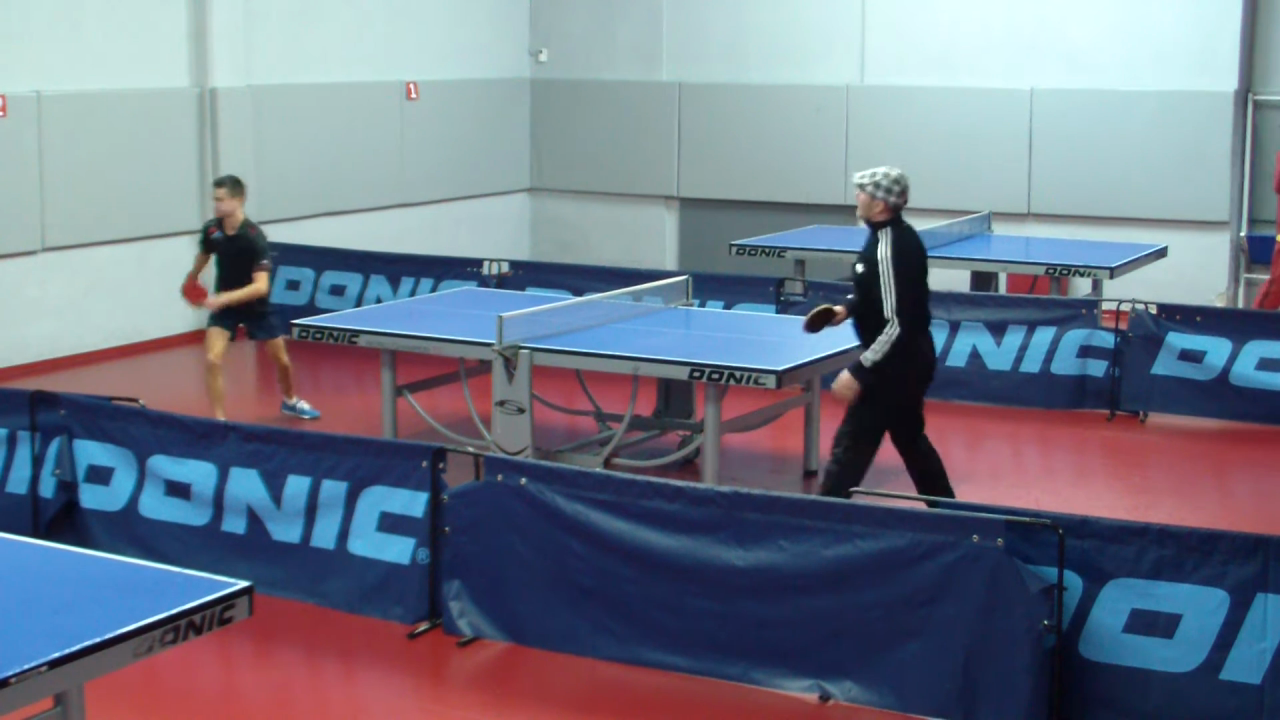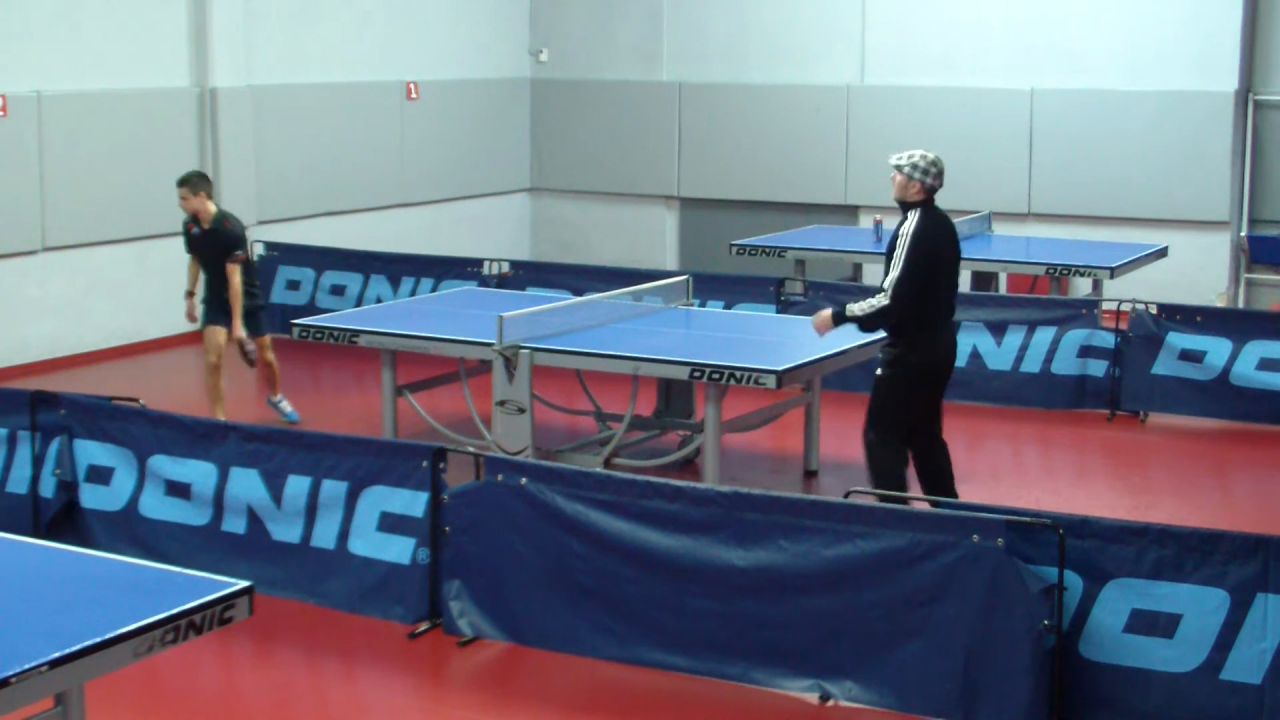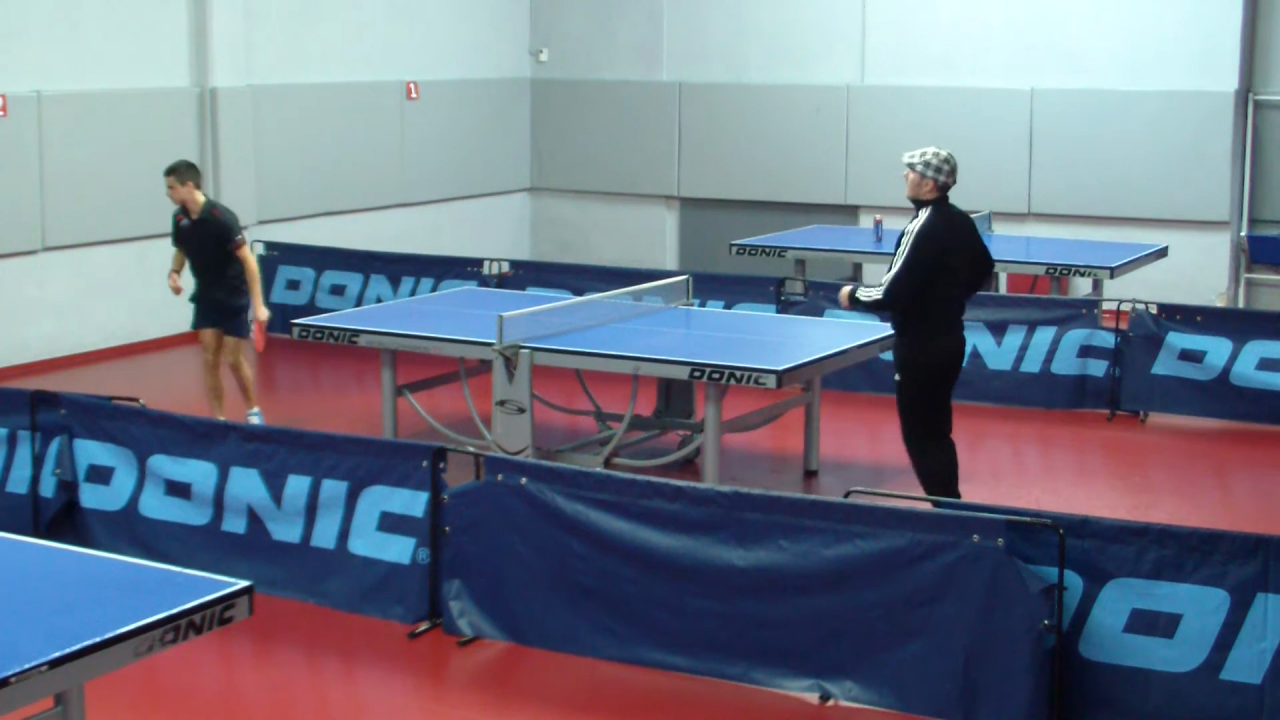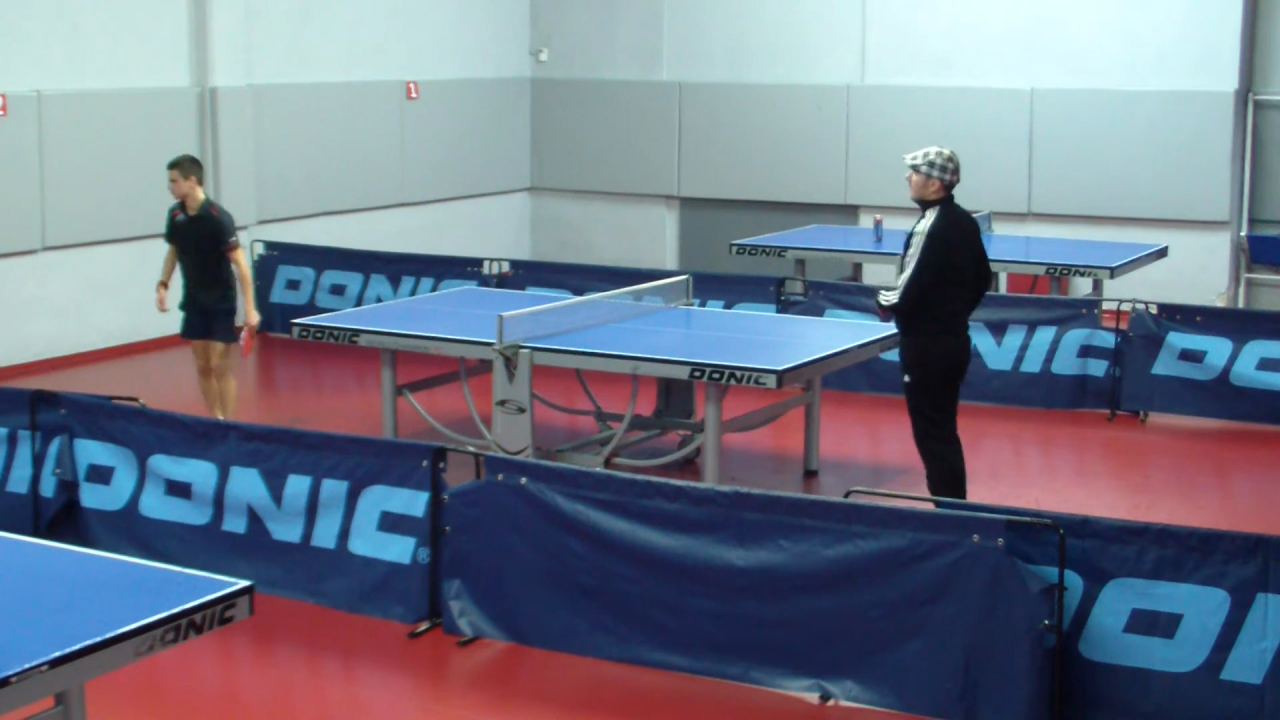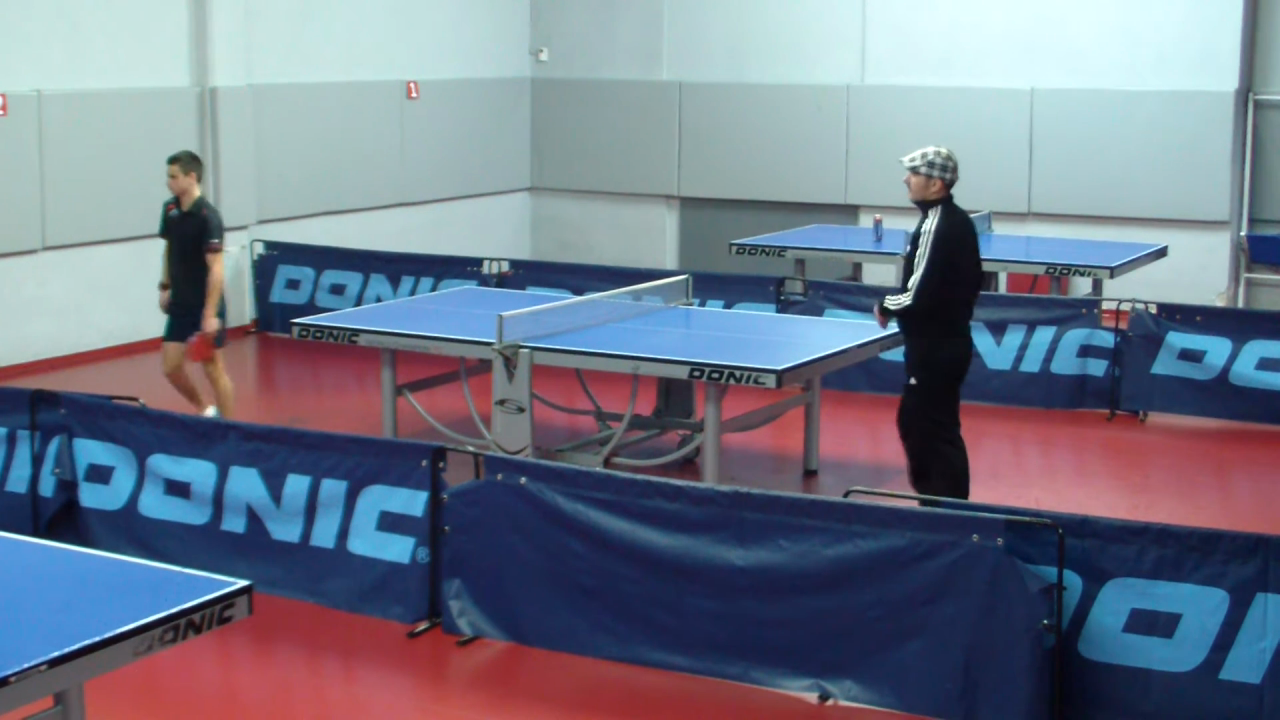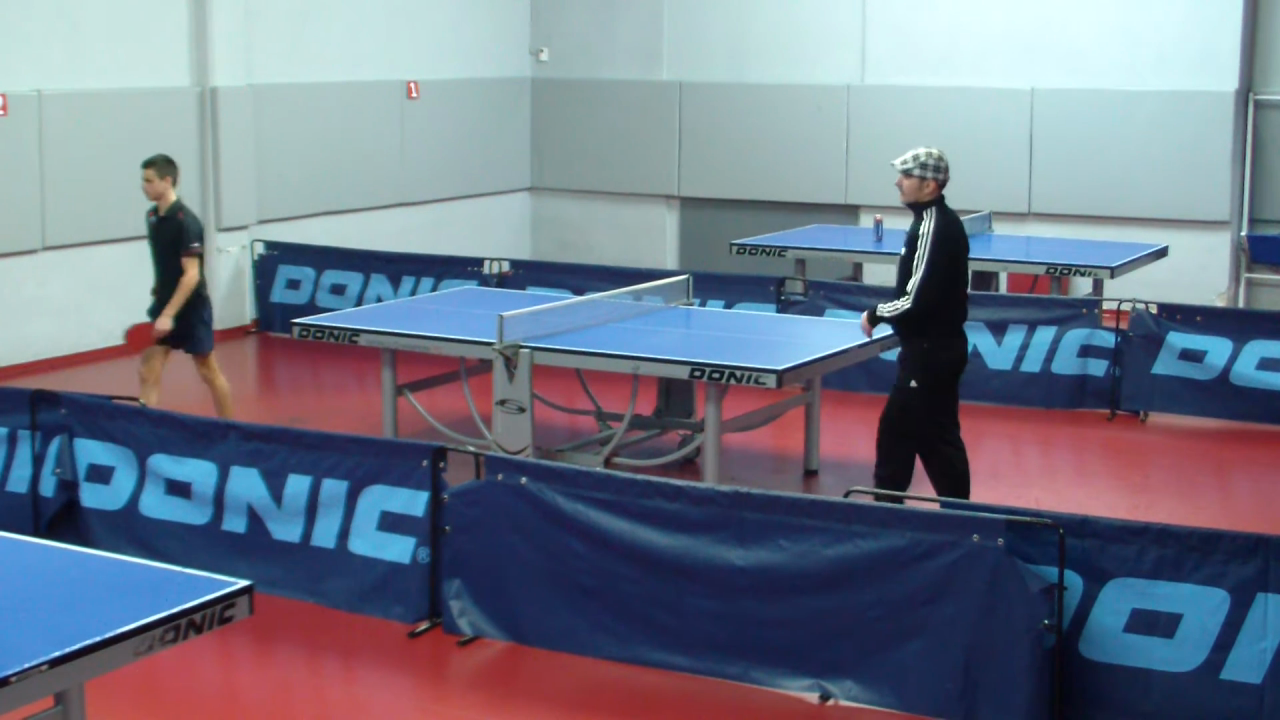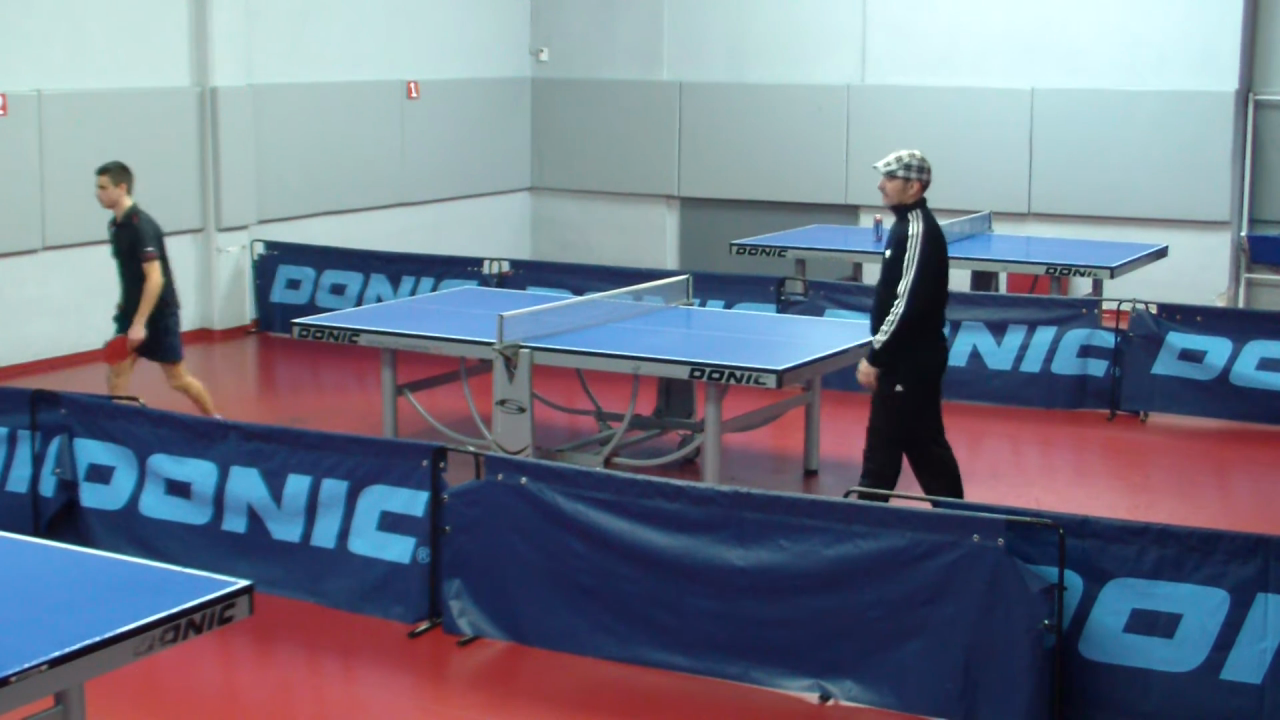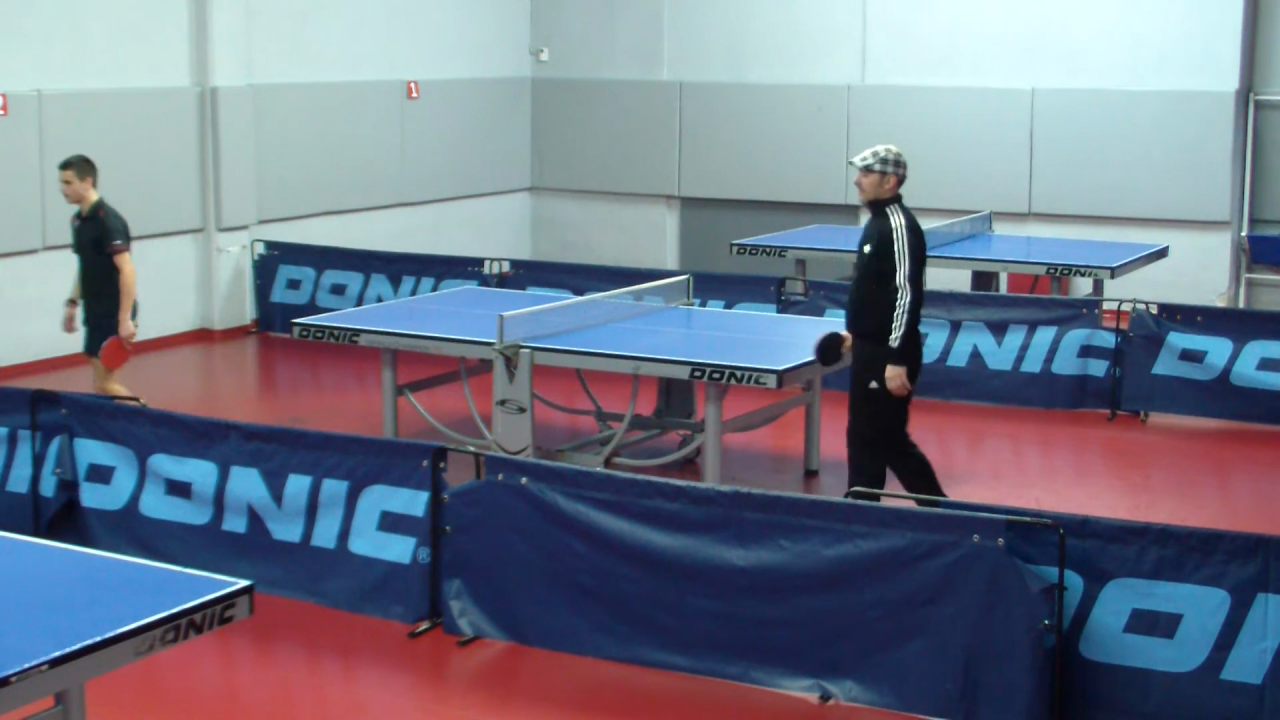
dt=0.2s
person 1, frame 1
left shoulder: (890, 249)
right shoulder: (899, 235)
left elbow: (897, 326)
left wrist: (858, 372)
right wrist: (848, 308)
left hip: (895, 365)
right hip: (915, 359)
left knee: (851, 445)
right knee: (910, 437)
person 1, frame 2
left shoulder: (914, 230)
right shoulder: (941, 224)
left elbow: (892, 302)
left wrist: (838, 314)
right wrist: (873, 303)
left hip: (912, 350)
right hip: (940, 345)
left knee: (883, 436)
right knee: (926, 435)
person 1, frame 3
left shoulder: (922, 228)
right shoulder: (961, 222)
left elbow: (890, 294)
right elbow: (983, 271)
left wrist: (853, 295)
left hip: (921, 348)
right hip: (950, 340)
left knee: (921, 438)
right knee: (937, 432)
person 1, frame 4
left shoulder: (930, 228)
right shoulder: (965, 222)
left elbow: (904, 296)
right elbow: (982, 279)
left wrist: (880, 299)
left hip: (928, 347)
right hip: (954, 341)
left knee: (934, 436)
right knee: (940, 431)
person 1, frame 5
left shoulder: (935, 228)
right shoulder: (959, 221)
left elbow: (917, 298)
right elbow: (973, 280)
left wrist: (884, 305)
left hip: (933, 349)
right hip: (952, 342)
left knee: (939, 436)
right knee: (913, 425)
person 1, frame 6
left shoulder: (931, 229)
right shoulder: (946, 221)
left elbow: (916, 302)
left wrist: (874, 314)
left hip: (931, 351)
right hip: (936, 346)
left knee: (938, 440)
right knee: (895, 429)
right ankle: (887, 508)
person 1, frame 7
left shoulder: (916, 232)
right shoulder: (909, 223)
left elbow: (907, 306)
left wrist: (873, 355)
left hip: (913, 357)
right hip: (904, 354)
left knee: (925, 443)
right knee: (883, 438)
person 1, frame 8
left shoulder: (899, 226)
right shoulder: (879, 221)
left elbow: (906, 295)
left wrist: (896, 359)
right wrist: (854, 333)
left hip: (888, 355)
right hip: (871, 350)
left knee: (880, 441)
right knee: (869, 438)
person 2, frame 1
left shoulder: (255, 238)
right shoulder: (210, 229)
left elbow: (261, 287)
right elbow: (203, 256)
left wrist: (223, 298)
right wrist: (191, 278)
left hip: (255, 305)
right hip: (224, 305)
left knee: (282, 360)
right knee: (213, 360)
left ankle: (290, 401)
right ankle: (220, 420)
person 2, frame 2
left shoulder: (232, 228)
right shoulder: (190, 225)
left elbow: (235, 278)
left wrist: (238, 323)
right wrist: (190, 295)
left hip: (246, 298)
right hip: (215, 299)
left knee: (265, 357)
right knee: (213, 361)
left ankle: (276, 397)
right ankle: (219, 421)
person 2, frame 3
left shoulder: (222, 218)
right shoulder: (179, 217)
left elbow: (248, 261)
left wrist: (258, 305)
right wrist: (174, 273)
left hip: (234, 295)
right hip: (206, 297)
left knee: (234, 361)
right knee: (210, 361)
left ankle: (253, 411)
right ankle: (218, 421)
person 2, frame 4
left shoulder: (218, 218)
right shoulder: (175, 214)
left elbow: (240, 263)
left wrist: (250, 309)
right wrist: (163, 283)
left hip: (221, 303)
right hip: (194, 302)
left knee: (219, 367)
right knee: (203, 367)
right ankle: (217, 422)
person 2, frame 5
left shoulder: (208, 217)
right shoulder: (169, 209)
left elbow: (216, 270)
left wrist: (211, 314)
right wrist: (165, 286)
left hip: (206, 306)
right hip: (179, 304)
left knee: (213, 369)
right knee: (170, 368)
right ankle: (206, 411)
person 2, frame 6
left shoulder: (186, 222)
right shoulder: (152, 216)
left elbow: (192, 274)
left wrist: (168, 315)
left hip: (191, 310)
right hip: (163, 308)
left knee: (209, 373)
right knee: (147, 373)
person 2, frame 7
left shoulder: (142, 226)
right shoulder: (115, 224)
left elbow: (155, 278)
left wrist: (139, 323)
left hip: (159, 315)
right hip: (131, 315)
left knee: (178, 380)
right knee: (116, 379)
person 2, frame 8
left shoulder: (109, 221)
right shoulder: (78, 220)
left elbow: (127, 271)
left wrist: (125, 319)
right wrist: (73, 303)
left hip: (112, 315)
right hip: (95, 314)
left knee: (103, 384)
right knee: (104, 381)
